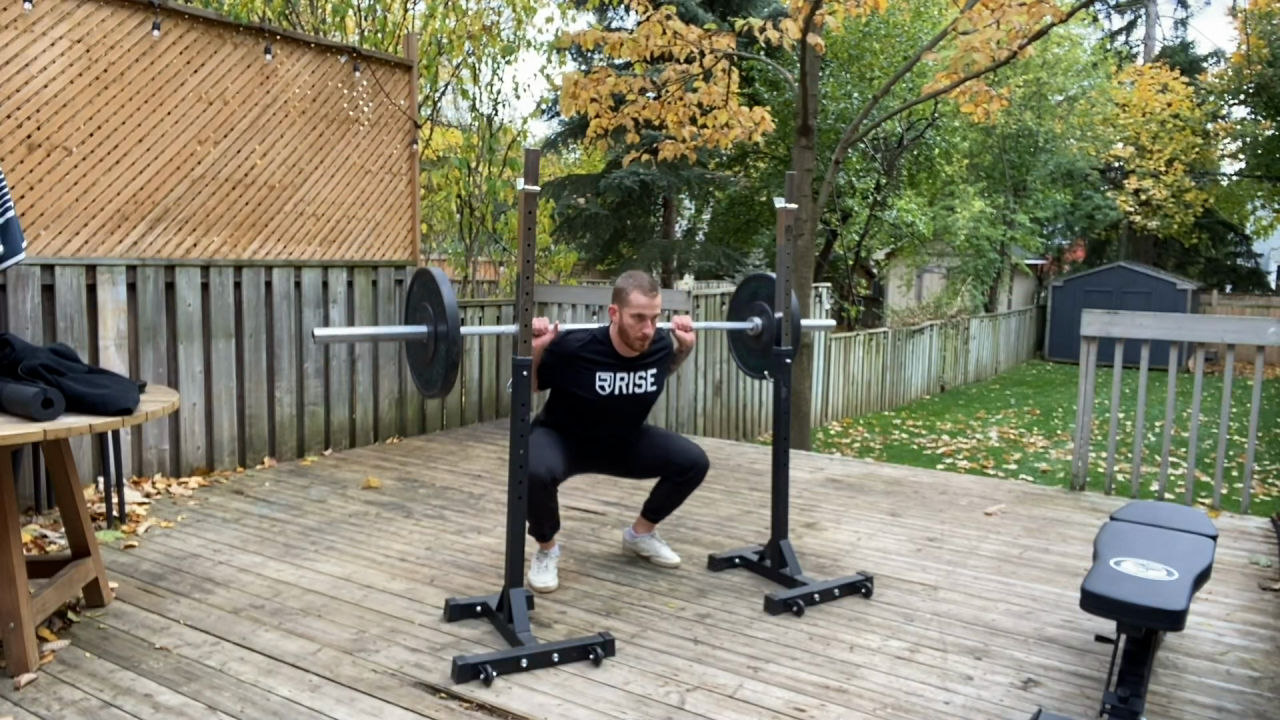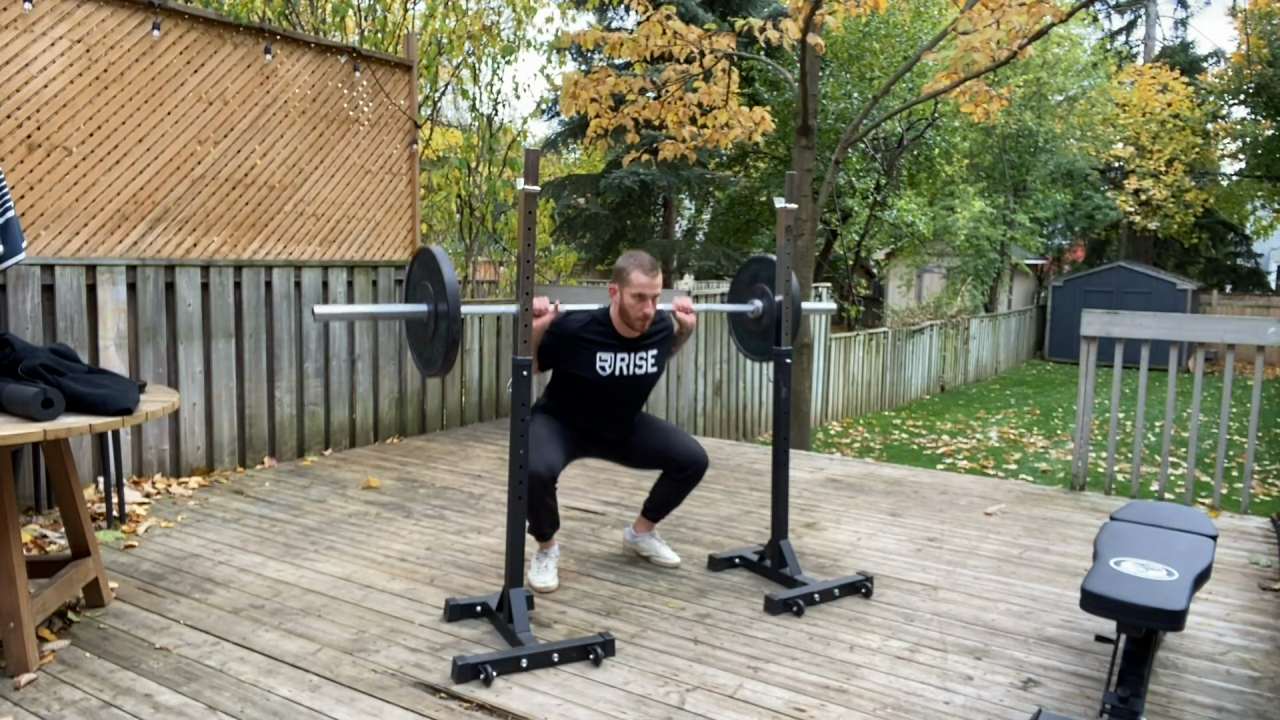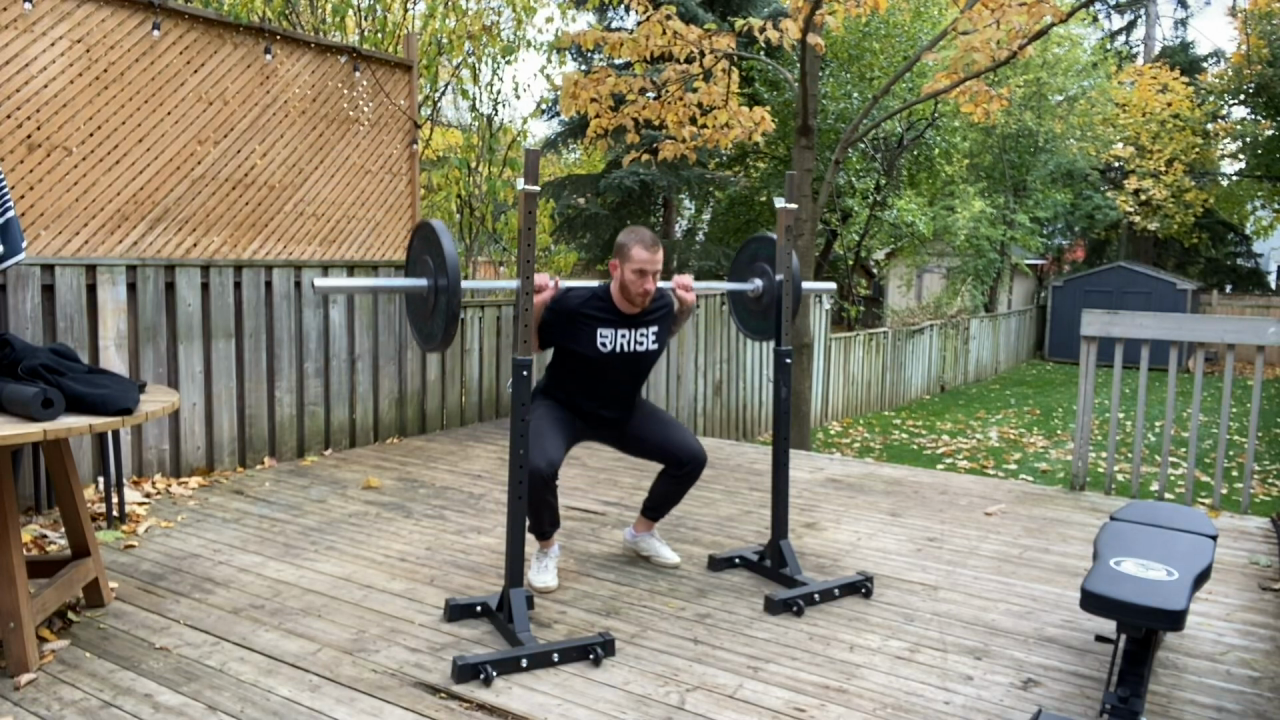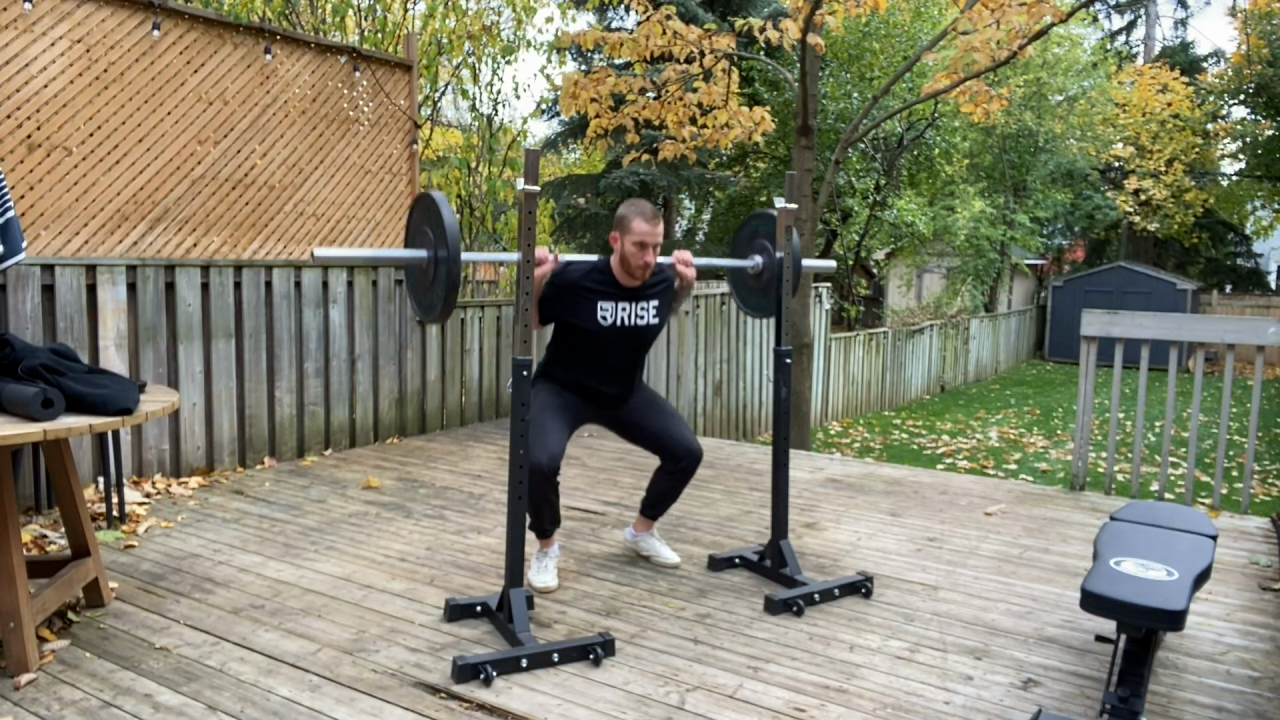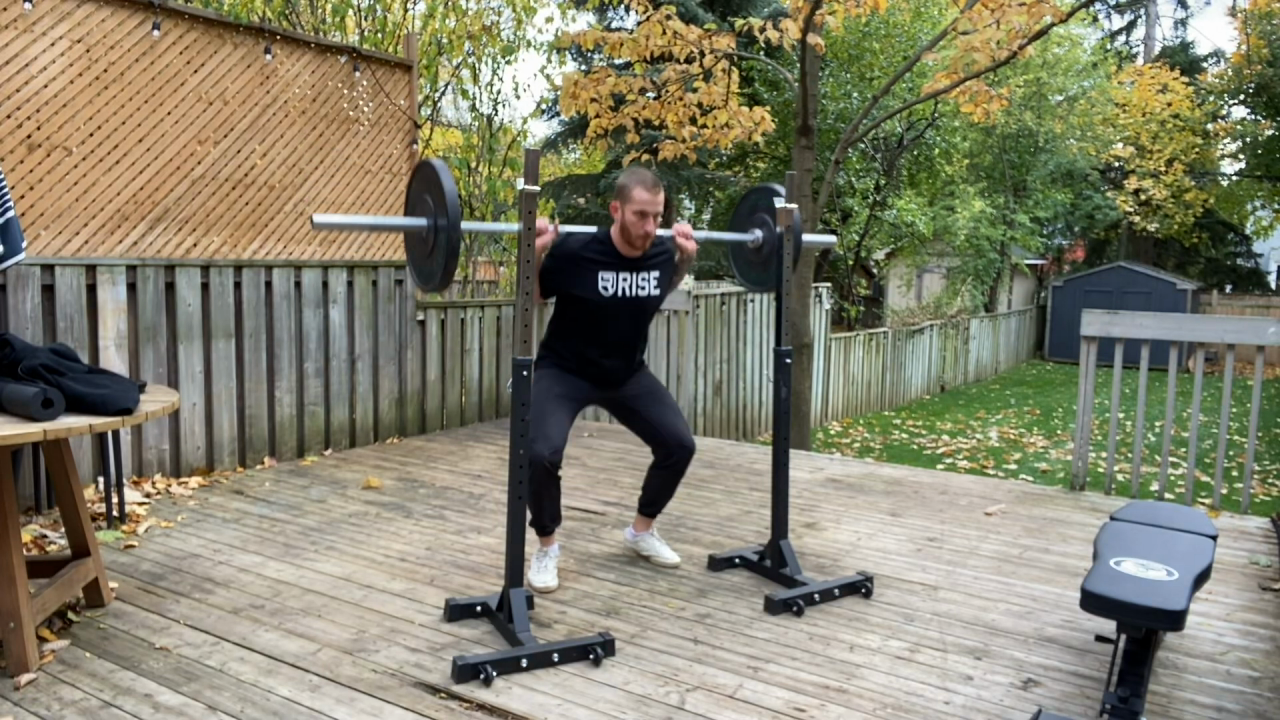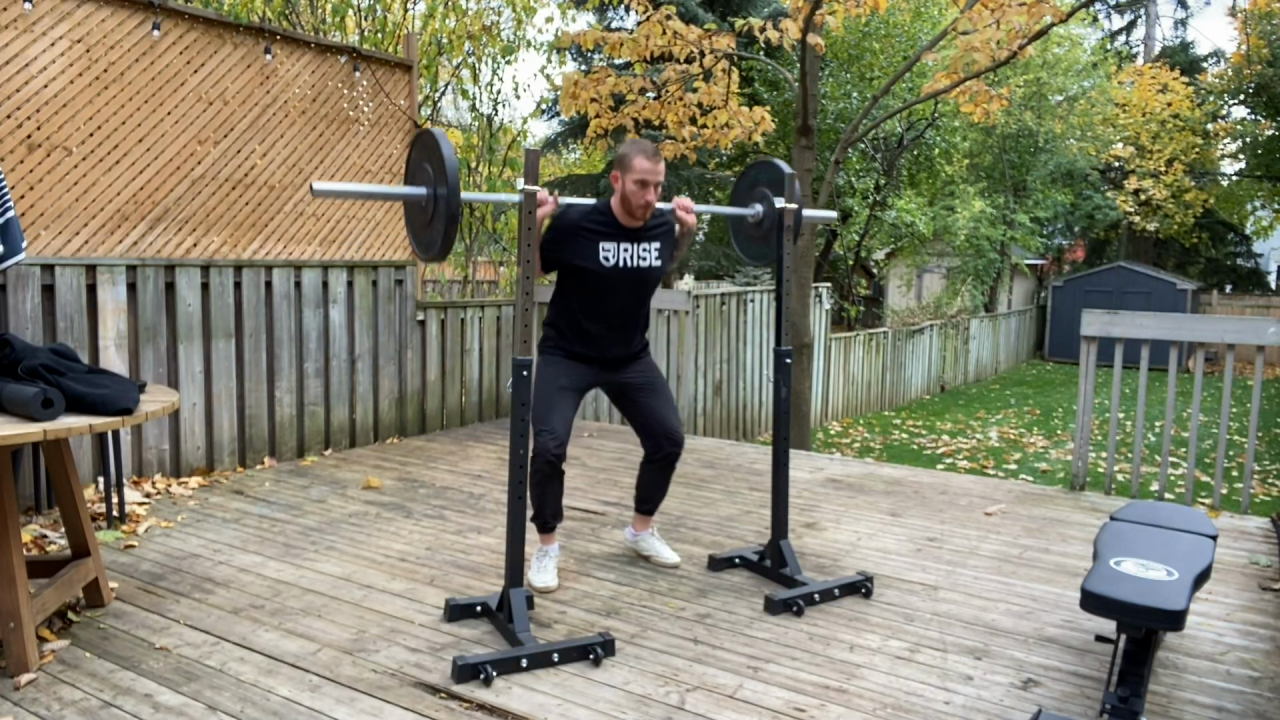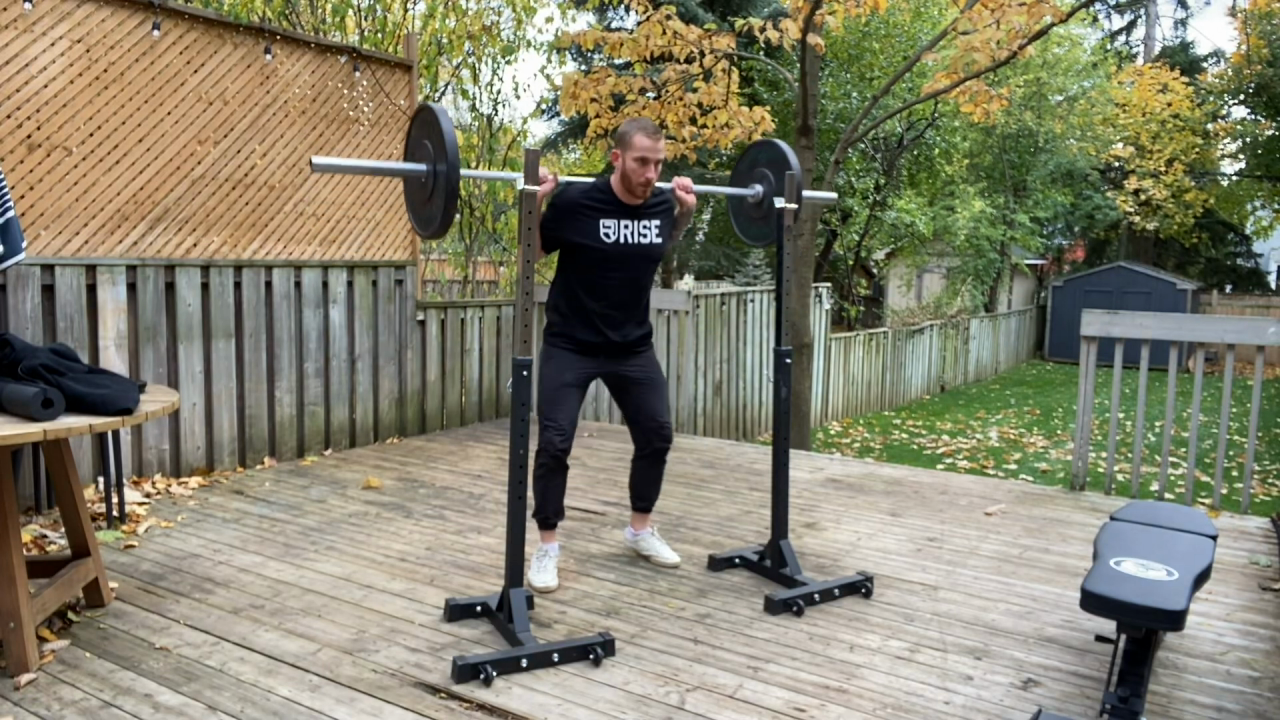
dt=0.1s
person 1, frame 1
left shoulder: (660, 345)
right shoulder: (575, 348)
right elbow: (527, 386)
left wrist: (685, 346)
right wrist: (535, 348)
left hip: (623, 441)
right hip: (562, 437)
left knee: (693, 461)
right knee: (538, 473)
left ankle: (640, 533)
right ankle: (546, 550)
person 1, frame 2
left shoulder: (661, 328)
right shoulder: (574, 330)
left wrist: (685, 328)
right wrist: (535, 329)
left hip: (623, 427)
right hip: (562, 424)
left knee: (692, 459)
right knee: (537, 470)
left ankle: (641, 532)
right ankle: (546, 550)
person 1, frame 3
left shoulder: (662, 304)
right shoulder: (575, 305)
left wrist: (686, 307)
right wrist: (536, 307)
left hip: (623, 409)
right hip: (560, 407)
left knee: (690, 456)
right knee: (539, 466)
left ankle: (641, 533)
right ankle: (545, 549)
person 1, frame 4
left shoulder: (662, 280)
right shoulder: (575, 279)
left wrist: (686, 282)
right wrist: (537, 279)
left hip: (625, 390)
right hip: (562, 388)
left knee: (686, 451)
right knee: (541, 462)
left ankle: (642, 531)
right ankle: (546, 548)
person 1, frame 5
left shoulder: (662, 252)
right shoulder: (575, 251)
right elbow: (529, 297)
left wrist: (686, 256)
right wrist: (535, 253)
left hip: (627, 373)
right hip: (564, 371)
left knee: (679, 445)
right knee: (544, 454)
left ankle: (641, 532)
right ankle: (546, 548)
person 1, frame 6
left shoulder: (662, 226)
right shoulder: (576, 223)
right elbow: (529, 272)
left wrist: (687, 229)
right wrist: (537, 223)
left hip: (630, 356)
right hip: (568, 355)
left knee: (669, 439)
right knee: (549, 447)
left ankle: (641, 530)
right ankle: (546, 546)
person 1, frame 7
left shoulder: (661, 204)
right shoulder: (576, 201)
left wrist: (686, 209)
right wrist: (534, 202)
left hip: (634, 346)
right hip: (571, 345)
left knee: (655, 436)
right knee: (555, 442)
left ankle: (641, 531)
right ankle: (547, 546)
